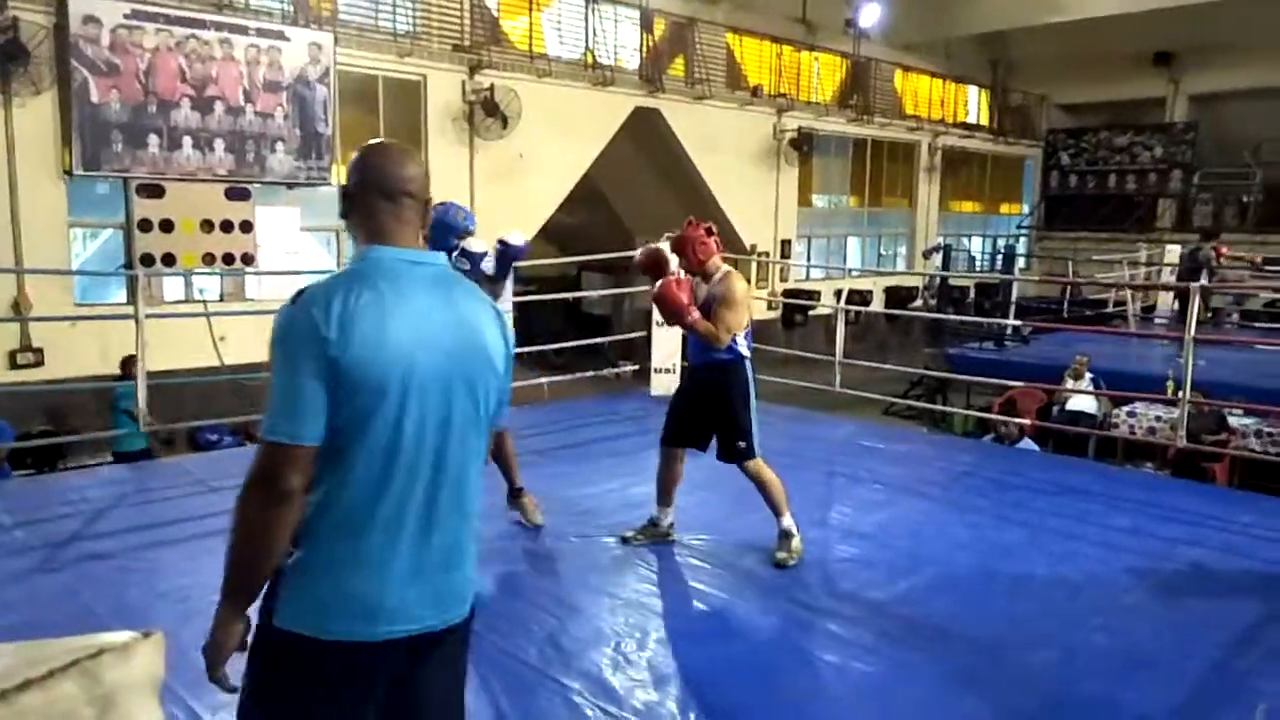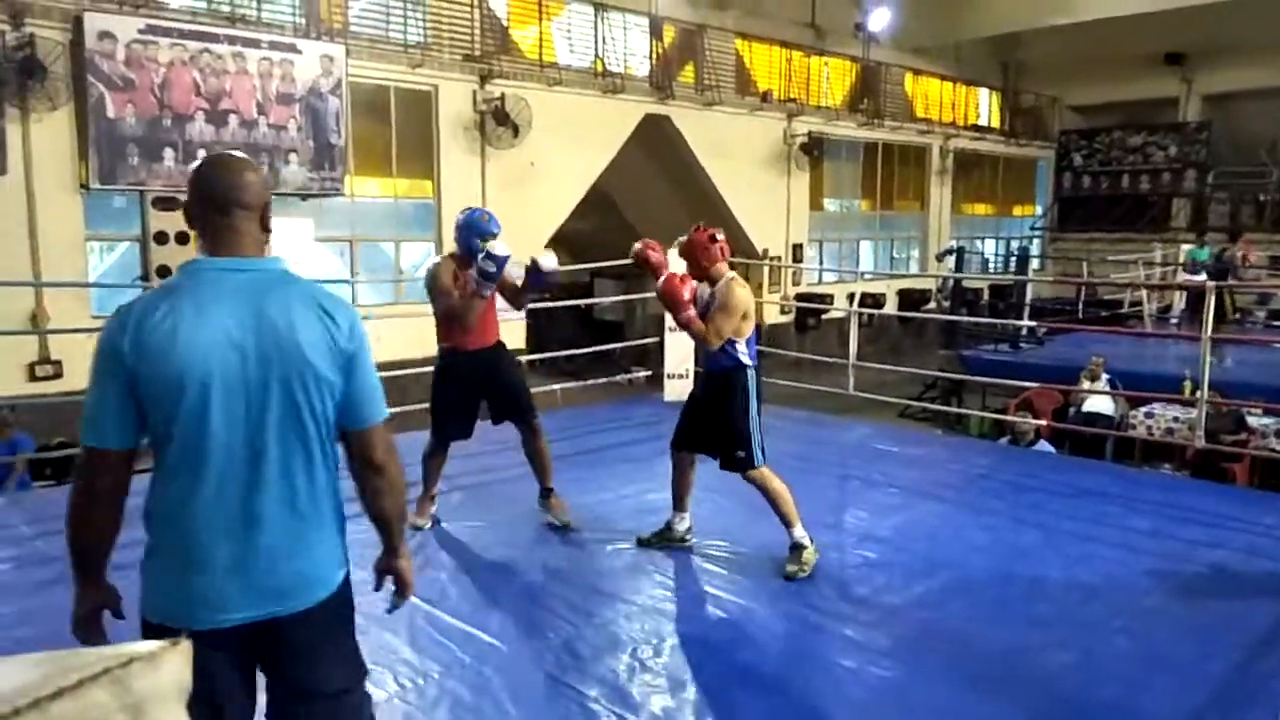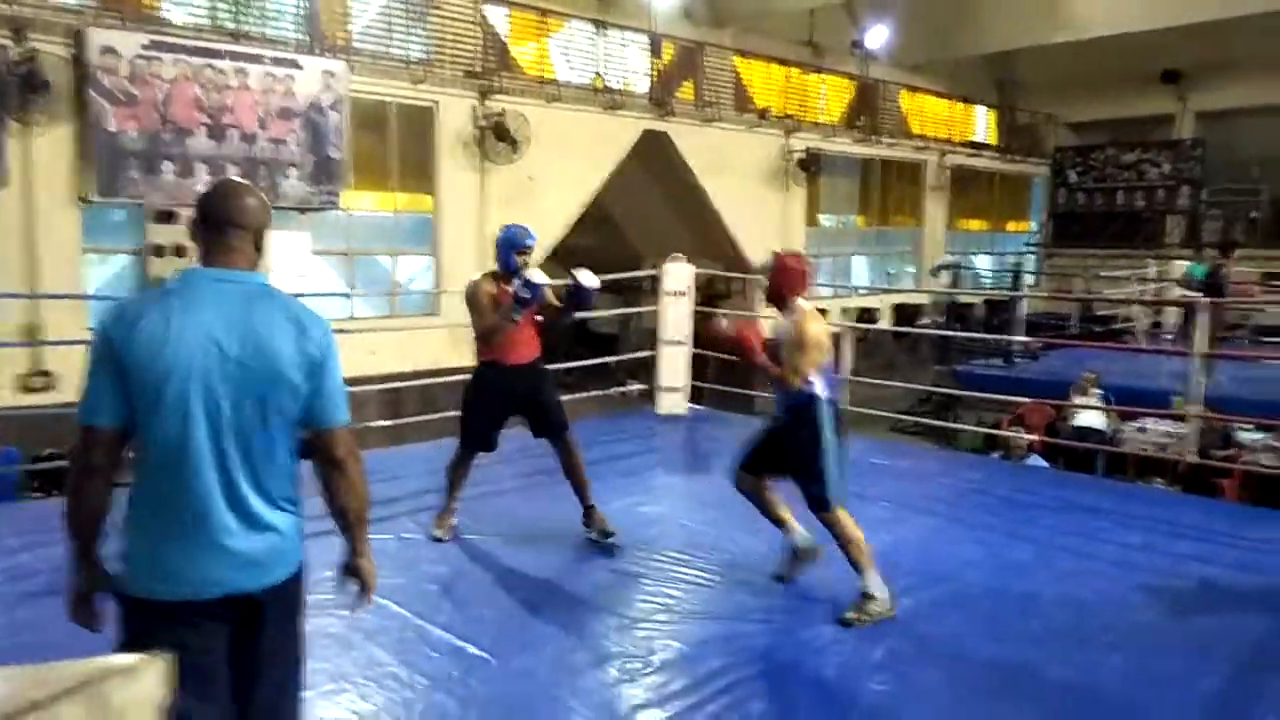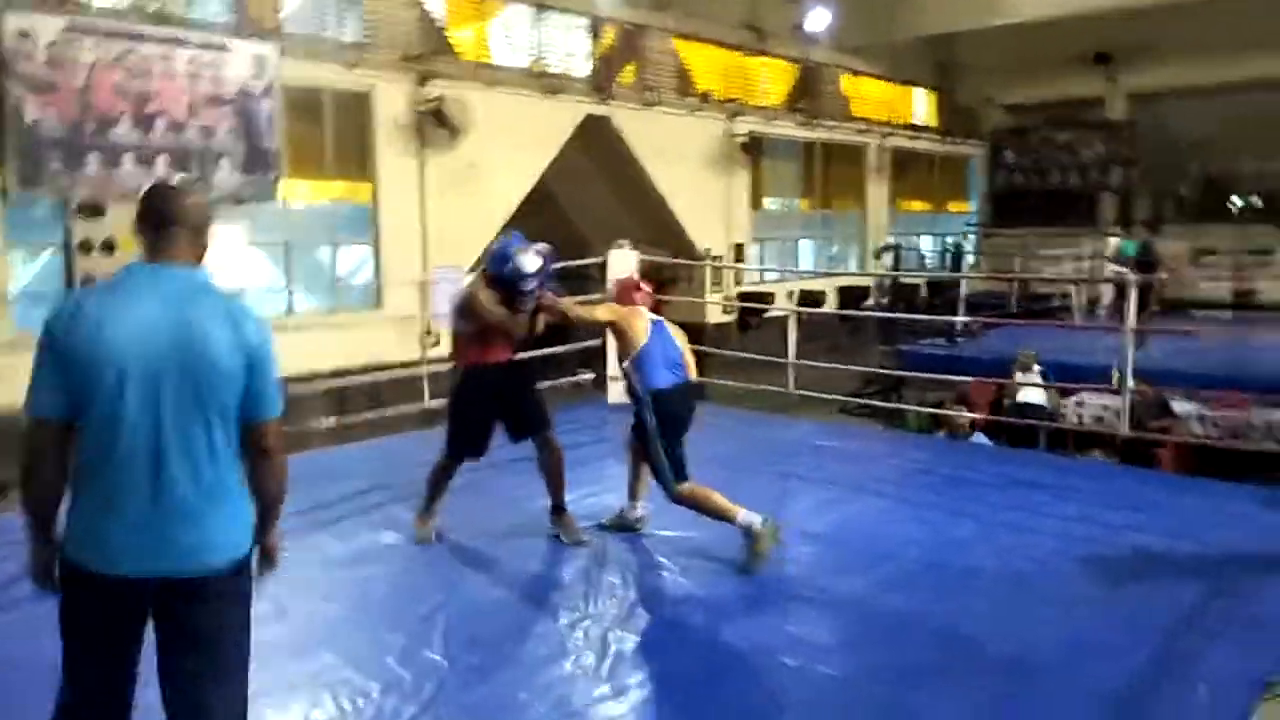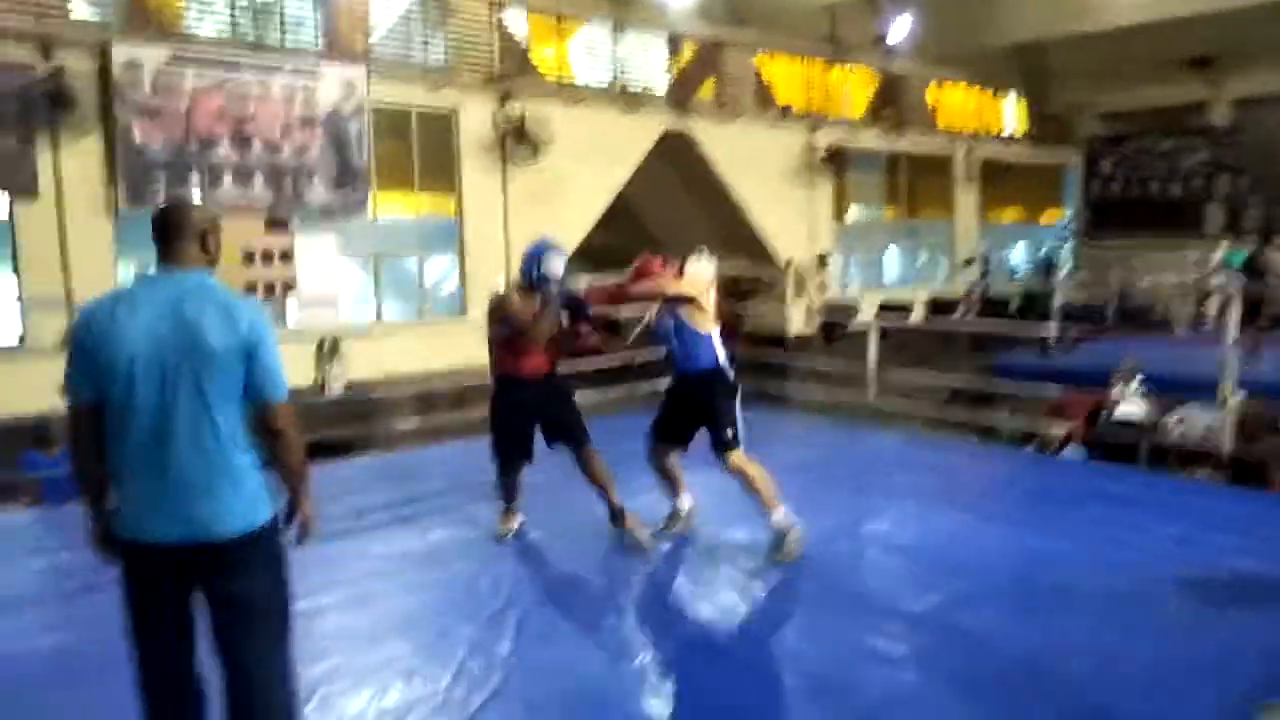
dt=0.7s
person 1, frame 1
left shoulder: (320, 313)
right shoulder: (485, 315)
left elbow: (281, 484)
left wrist: (232, 608)
left hip: (329, 607)
right hip: (444, 598)
person 1, frame 2
left shoulder: (137, 325)
right shoulder: (331, 315)
left elbow: (103, 480)
right elbow: (375, 459)
left wrist: (89, 582)
right wrist: (395, 548)
left hip: (190, 597)
right hip: (310, 582)
person 1, frame 3
left shoulder: (130, 322)
right shoulder: (305, 328)
left elbow: (96, 458)
right elbow: (337, 456)
left wrist: (85, 558)
right wrist: (357, 546)
left hip: (166, 574)
right hip: (270, 565)
person 1, frame 4
left shoulder: (75, 317)
right shoulder: (240, 325)
left elbow: (45, 446)
right elbow: (266, 447)
left wrist: (42, 536)
right wrist: (267, 524)
left hip: (100, 552)
right hip: (209, 551)
person 1, frame 5
left shoulder: (98, 320)
right shoulder: (241, 314)
left elbow: (85, 428)
right elbow: (277, 423)
left wrist: (98, 508)
right wrist: (299, 491)
left hip: (145, 524)
right hip: (238, 517)
left knee: (163, 657)
right knee: (259, 656)
person 2, frame 1
left shoulder: (732, 285)
right shoulder: (696, 281)
left elbow: (719, 339)
right elbow: (673, 320)
left wrist: (686, 311)
right wrist: (660, 279)
left hip: (730, 376)
right hip: (699, 373)
left knee: (749, 461)
right knee: (670, 447)
left ankle: (789, 531)
right ankle: (662, 522)
person 2, frame 2
left shoulder: (735, 292)
right shoulder: (708, 286)
left elbow: (710, 340)
right elbow: (696, 319)
left wrist: (682, 307)
right wrist: (661, 272)
left hip: (736, 382)
right hip: (712, 378)
left knee: (753, 469)
right knee: (681, 451)
left ankle: (802, 542)
right ankle: (679, 527)
person 2, frame 3
left shoulder: (806, 325)
right shoulder: (790, 321)
left elbow: (790, 381)
right elbow: (783, 367)
left wrist: (753, 353)
right wrist: (753, 345)
left hip: (814, 417)
right hip: (791, 416)
left knee: (827, 510)
right knee: (747, 478)
left ankle: (876, 594)
right ankle: (800, 542)
person 2, frame 4
left shoulder: (621, 314)
right shoulder: (671, 328)
left elbow: (576, 312)
right elbow: (691, 374)
left wrist: (545, 299)
left hip: (659, 403)
right hip: (682, 396)
left knee: (678, 488)
right knee: (638, 442)
left ankle: (754, 526)
right ankle: (632, 513)
person 2, frame 5
left shoulder: (691, 290)
right shoulder: (662, 309)
left elbow: (656, 286)
left wrist: (608, 291)
left hip: (713, 380)
right hip: (686, 384)
left knee: (731, 458)
right knee: (660, 445)
left ankle: (783, 523)
right ankle: (682, 508)
person 3, frame 1
left shoulder: (469, 259)
left elbow: (495, 288)
left wrist: (507, 261)
right wrist: (460, 273)
left knee: (495, 428)
left ankle: (518, 494)
person 3, frame 2
left shoulder: (491, 263)
right shoulder: (441, 271)
left elbow: (517, 300)
right elbow: (462, 317)
left wrist: (534, 279)
right wrist: (484, 281)
left hip: (493, 354)
right hip: (457, 362)
left knee: (530, 424)
right knee: (440, 438)
left ankle: (548, 495)
right ankle: (427, 499)
person 3, frame 3
left shoulder: (535, 283)
right shoulder: (482, 288)
right elbow: (490, 337)
left wrist: (577, 301)
right wrist: (518, 306)
left hip: (531, 372)
right hip: (494, 376)
left knee: (565, 441)
right knee: (468, 449)
left ankle: (591, 513)
right ankle: (447, 512)
person 3, frame 4
left shoulder: (513, 284)
right shoulder: (477, 295)
left elbow: (535, 330)
right elbow: (516, 333)
left wrist: (535, 291)
right wrist: (526, 293)
left hip: (509, 370)
right hip: (477, 378)
left knee: (547, 439)
right knee: (455, 455)
left ankle: (559, 512)
right ankle: (428, 512)
person 3, frame 5
left shoulder: (549, 297)
right shoulder: (507, 301)
left elbow: (557, 342)
right elbow: (534, 336)
right wrist: (549, 304)
left hip: (547, 382)
right hip: (514, 390)
left knee: (582, 448)
right knee: (510, 462)
left ankle: (618, 514)
right ankle: (511, 510)
